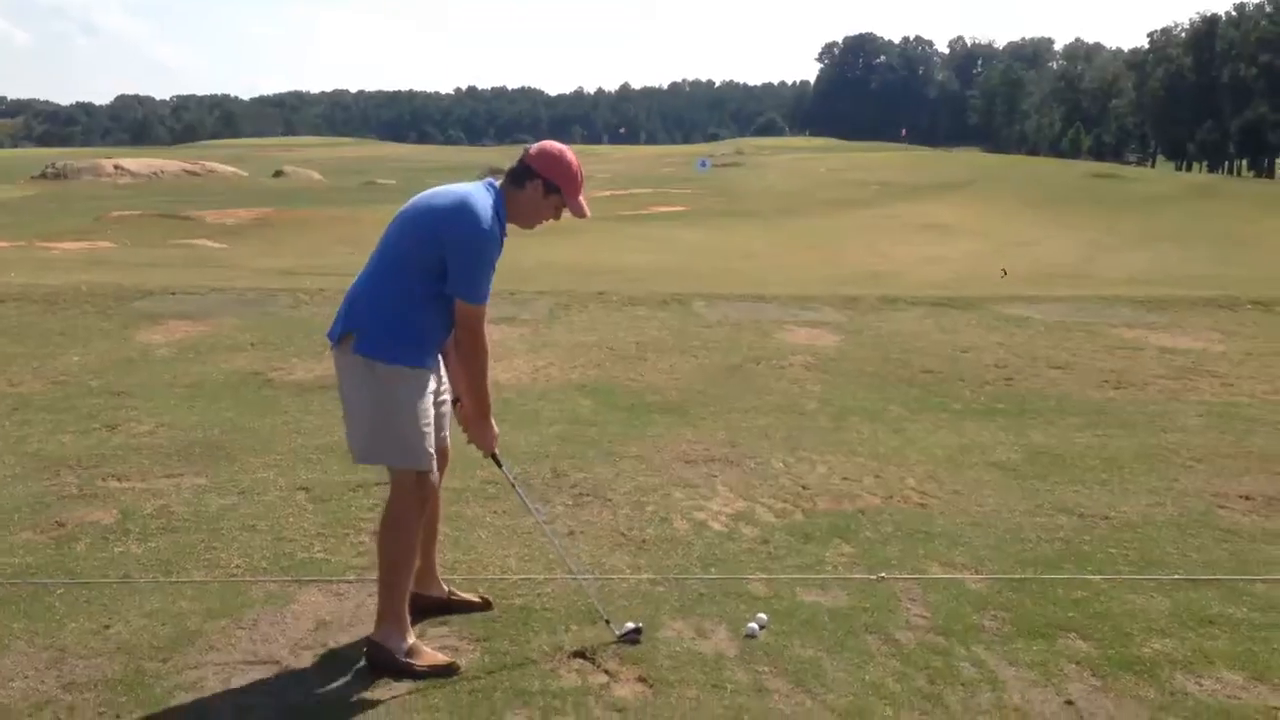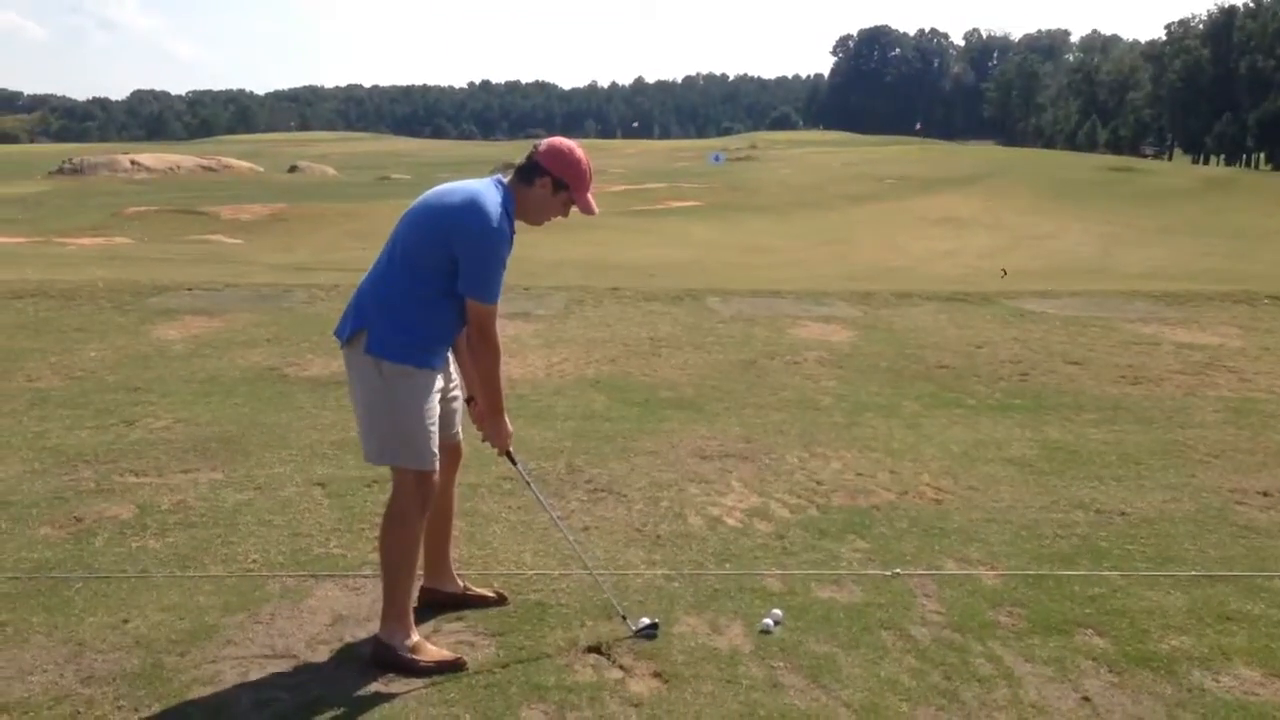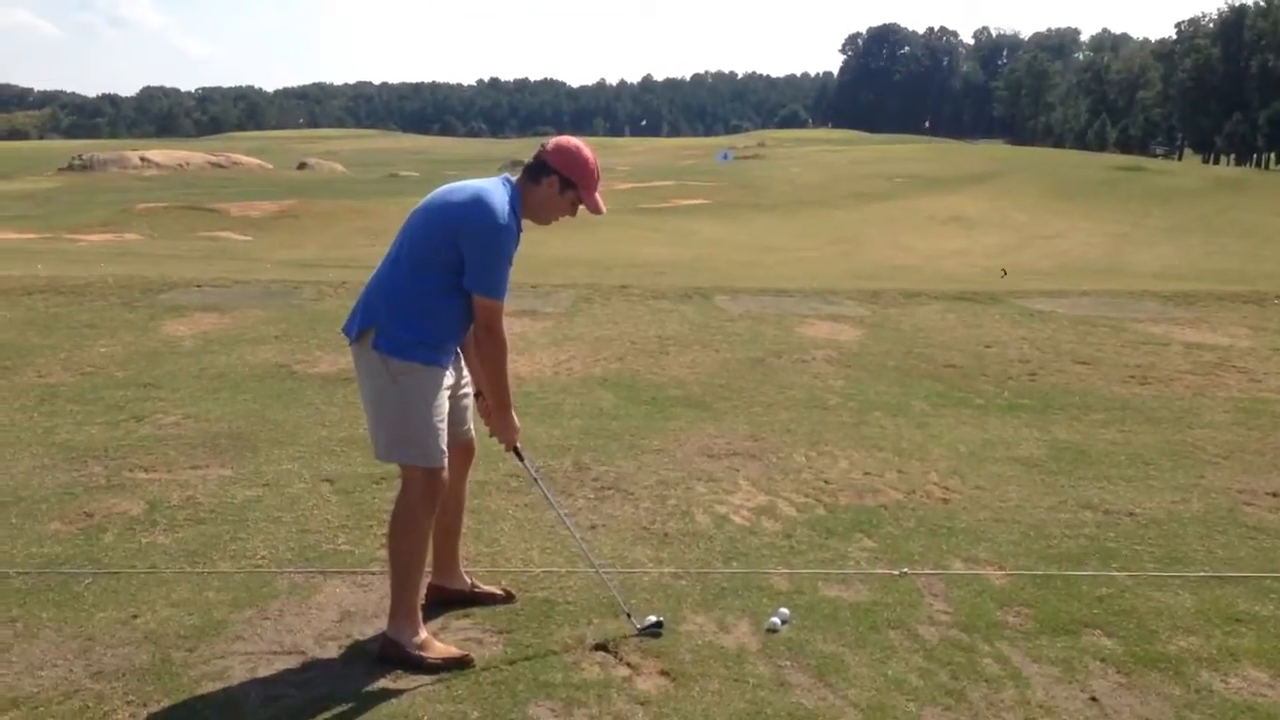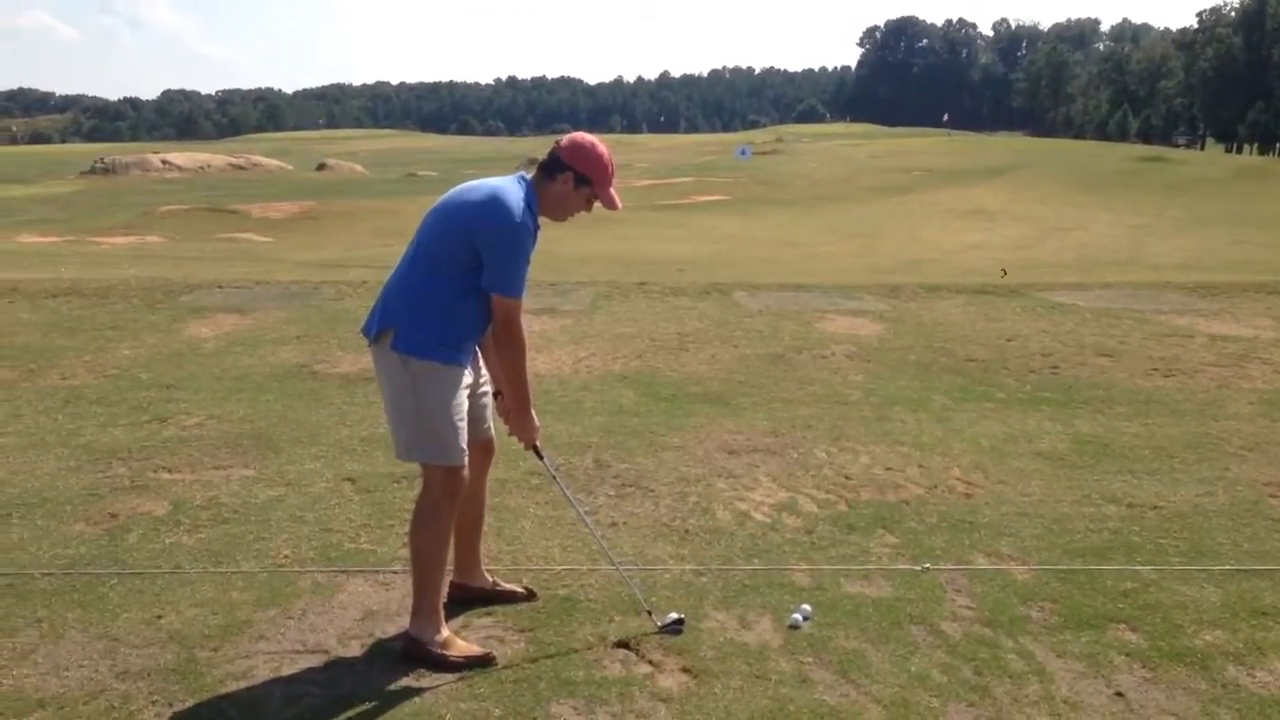
dt=0.7s
person 1, frame 1
left shoulder: (471, 204)
right shoulder: (477, 223)
left elbow: (449, 322)
right elbow: (470, 334)
left wrist: (460, 397)
right wrist: (481, 416)
left hip: (410, 346)
right hip: (382, 350)
left knee: (431, 464)
right knee: (414, 481)
left ankle: (425, 586)
right ankle: (390, 634)
person 1, frame 2
left shoulder: (480, 202)
right shoulder: (487, 221)
left elbow: (459, 317)
right elbow: (482, 333)
left wrist: (475, 395)
right wrist: (496, 413)
left hip: (419, 345)
right hip: (391, 349)
left knee: (446, 458)
right knee: (417, 481)
left ankle: (439, 581)
right ankle: (395, 634)
person 1, frame 3
left shoulder: (489, 201)
right shoulder: (494, 218)
left elbow: (468, 316)
right elbow: (489, 329)
left wrist: (483, 391)
right wrist: (503, 410)
left hip: (431, 343)
right hip: (398, 346)
left knee: (458, 455)
right knee: (426, 478)
left ankle: (447, 578)
right ankle: (403, 630)
person 1, frame 4
left shoulder: (506, 200)
right shoulder: (510, 216)
left elbow: (486, 314)
right elbow: (507, 327)
left wrist: (502, 389)
right wrist: (523, 409)
left hip: (450, 343)
right hip: (417, 346)
left knee: (477, 454)
right knee: (447, 478)
left ankle: (468, 576)
right ankle: (425, 628)
